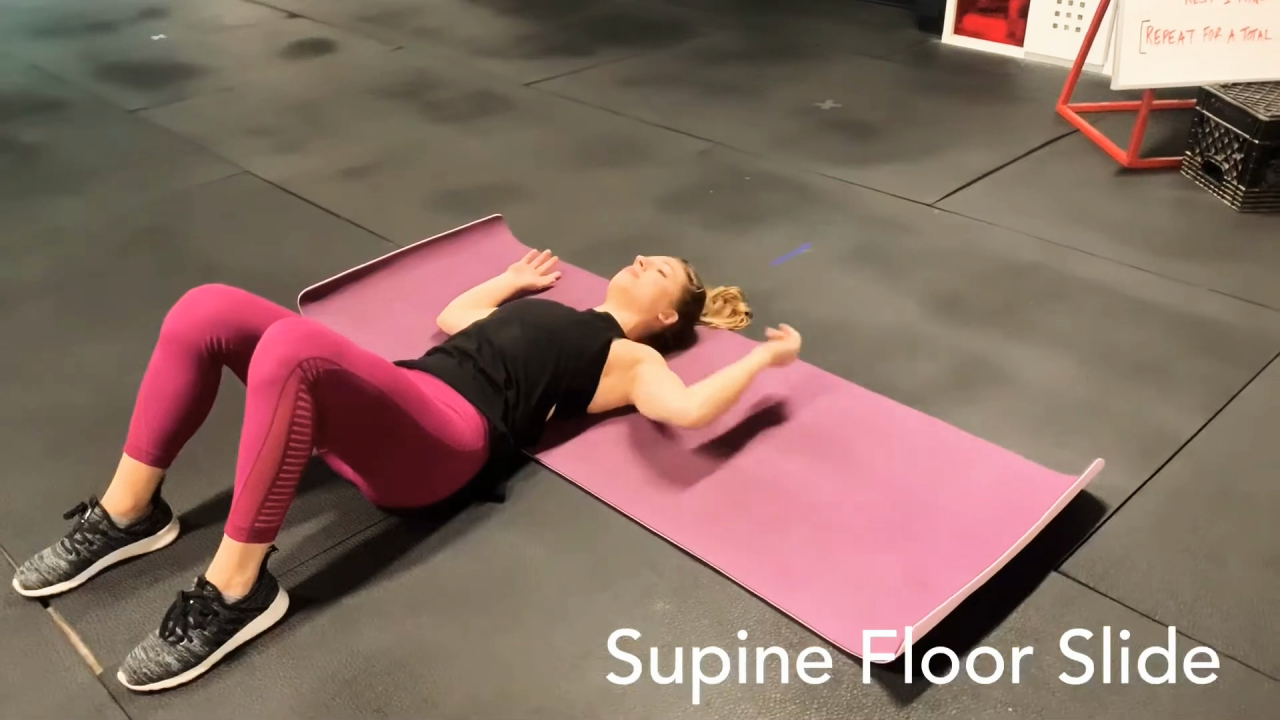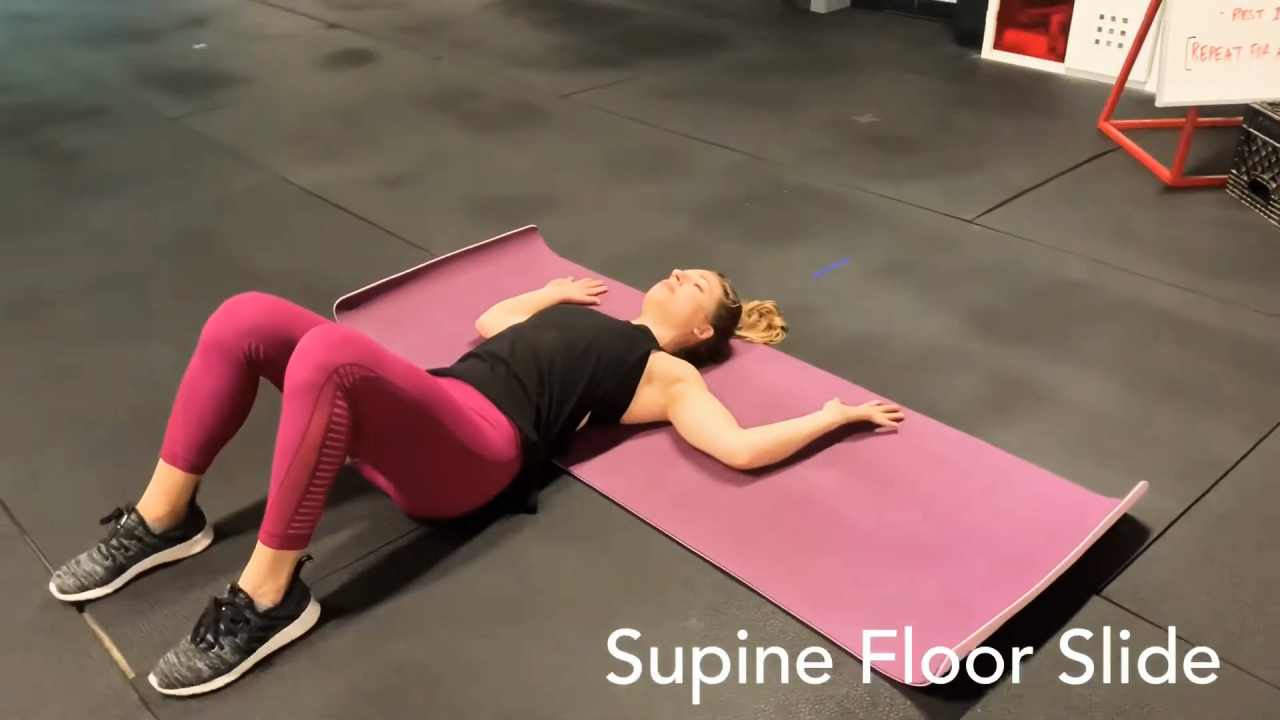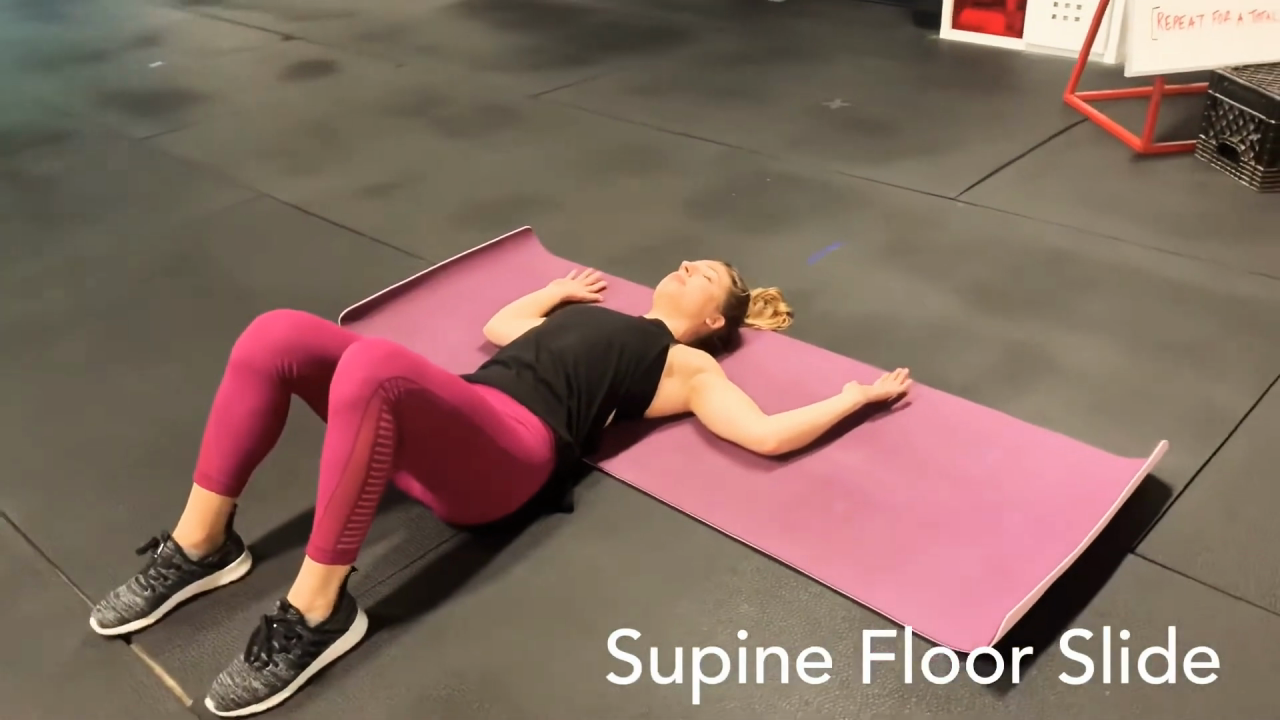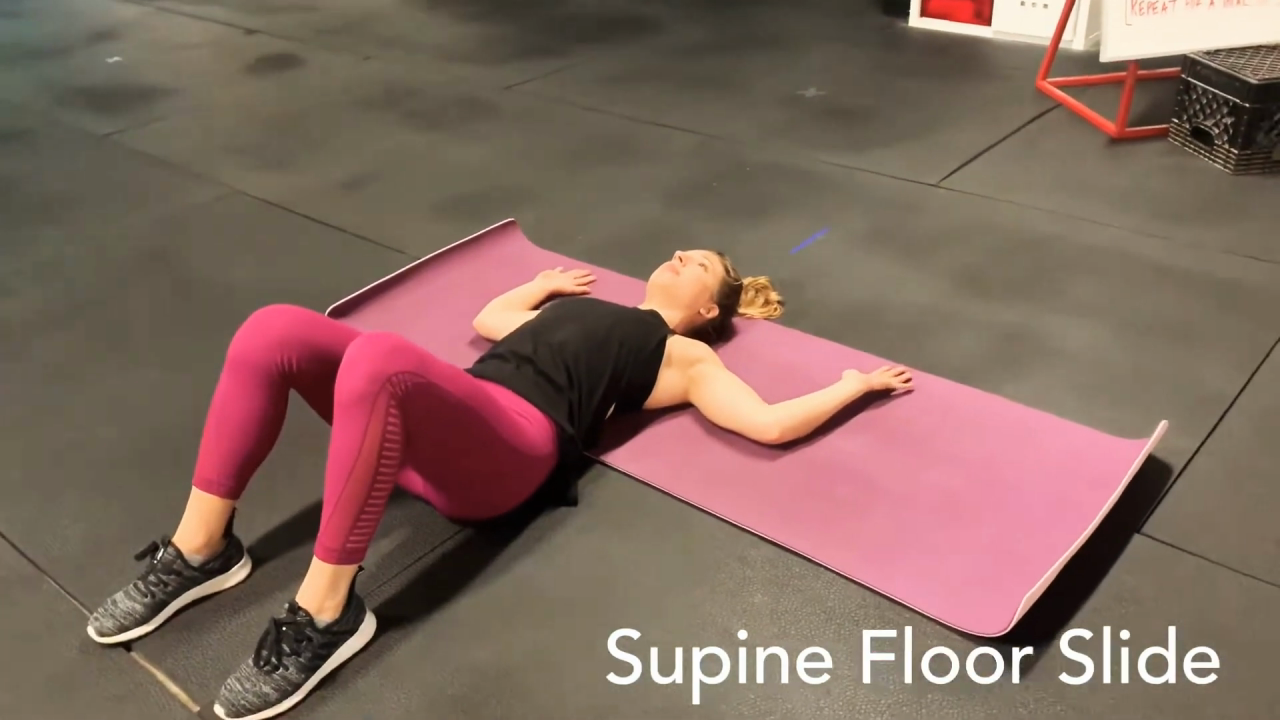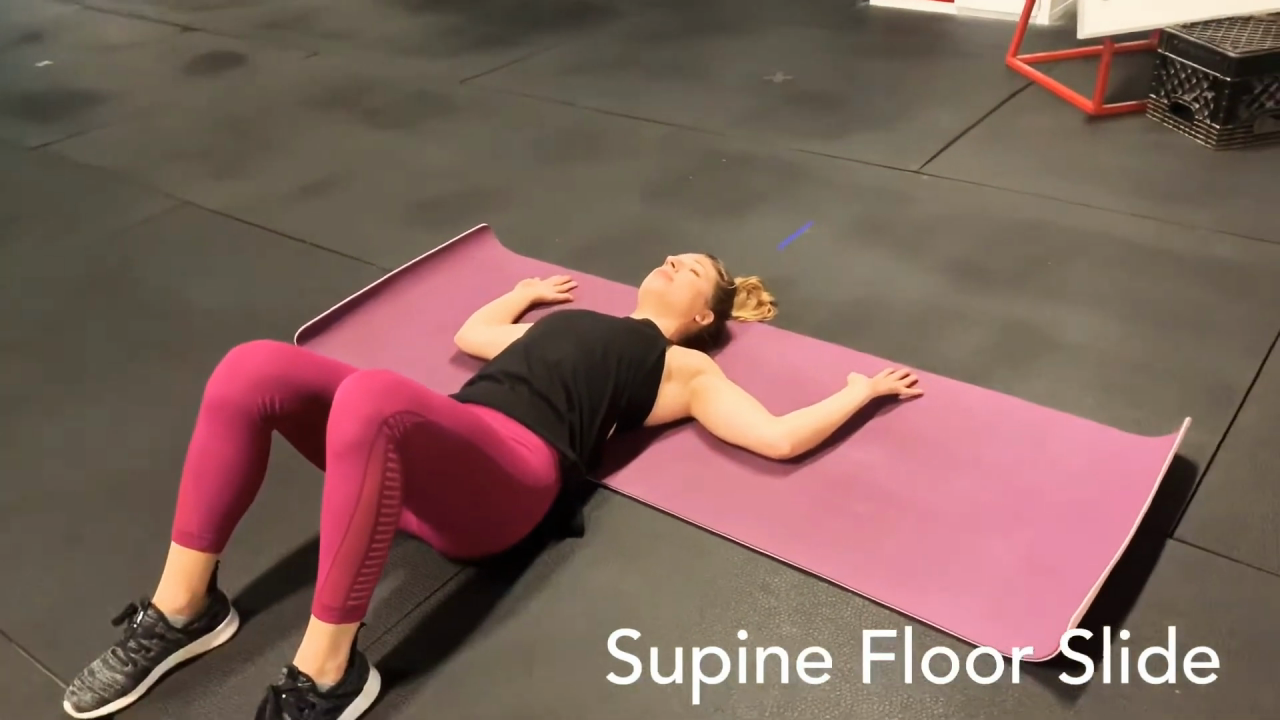
dt=1s
person 1, frame 1
left shoulder: (630, 359)
right shoulder: (546, 307)
left elbow: (688, 408)
right elbow: (452, 317)
left wrist: (763, 358)
right wrist: (512, 279)
left hip: (444, 438)
right hip: (392, 399)
left knee: (291, 348)
right knee: (207, 310)
left ankle: (238, 588)
right ankle: (129, 512)
person 1, frame 2
left shoulder: (667, 373)
right shoulder: (581, 314)
left elbow: (740, 446)
right elbow: (488, 321)
left wrist: (837, 414)
right wrist: (552, 291)
left hip: (474, 448)
right hip: (418, 417)
left knee: (326, 351)
right knee: (245, 318)
left ankle: (269, 594)
right ankle: (164, 518)
person 1, frame 3
left shoulder: (686, 365)
right shoulder: (590, 313)
left elbow: (767, 434)
right elbow: (499, 325)
left wrist: (856, 395)
right wrist: (559, 289)
left hip: (509, 450)
right hip: (442, 425)
left knee: (371, 363)
right knee: (275, 336)
left ankle: (316, 610)
right ankle: (201, 545)
person 1, frame 4
left shoulder: (684, 355)
right shoulder: (582, 306)
left elbow: (769, 421)
right elbow: (489, 318)
left wrist: (855, 382)
right wrist: (547, 280)
left hip: (512, 443)
right hip: (440, 421)
left knee: (377, 356)
right knee: (273, 331)
left ankle: (326, 610)
right ankle: (201, 550)
person 1, frame 5
left shoulder: (684, 368)
right shoulder: (567, 318)
left elbow: (779, 436)
right elbow: (470, 334)
left wrist: (860, 391)
right wrist: (526, 290)
left hip: (512, 470)
right hip: (430, 445)
left knee: (369, 396)
right knee: (252, 368)
right ankle: (184, 607)
